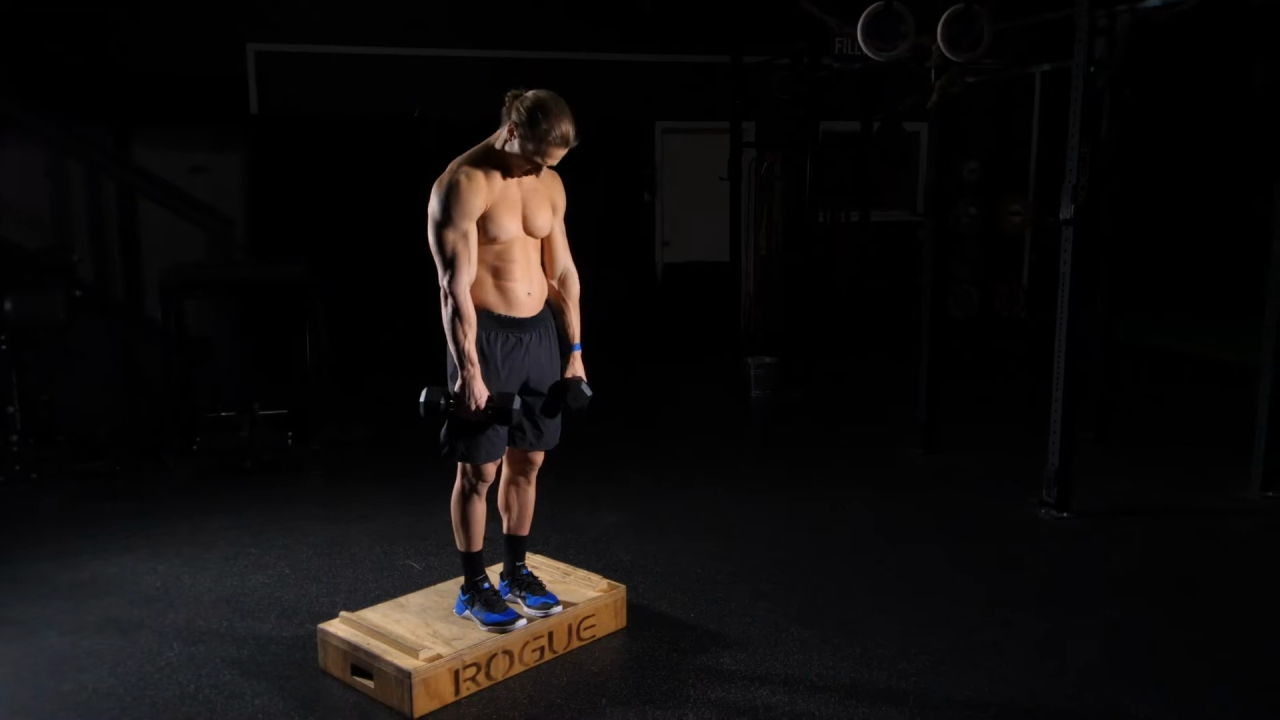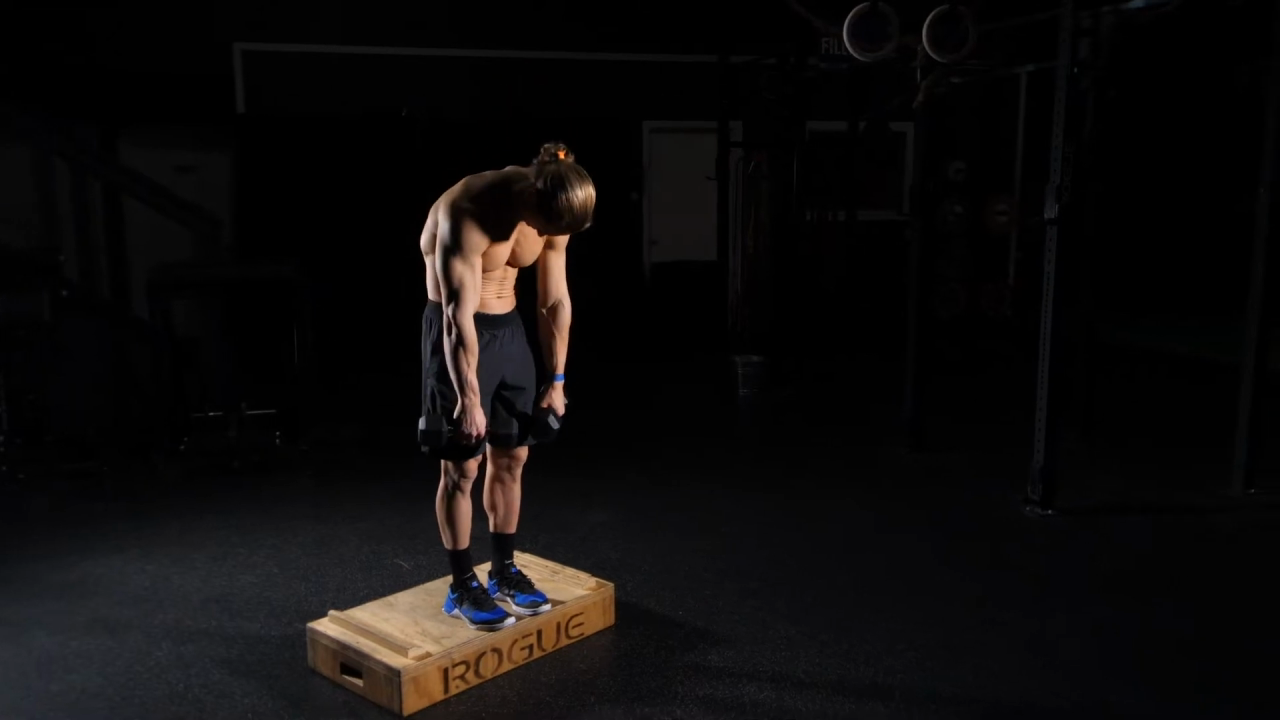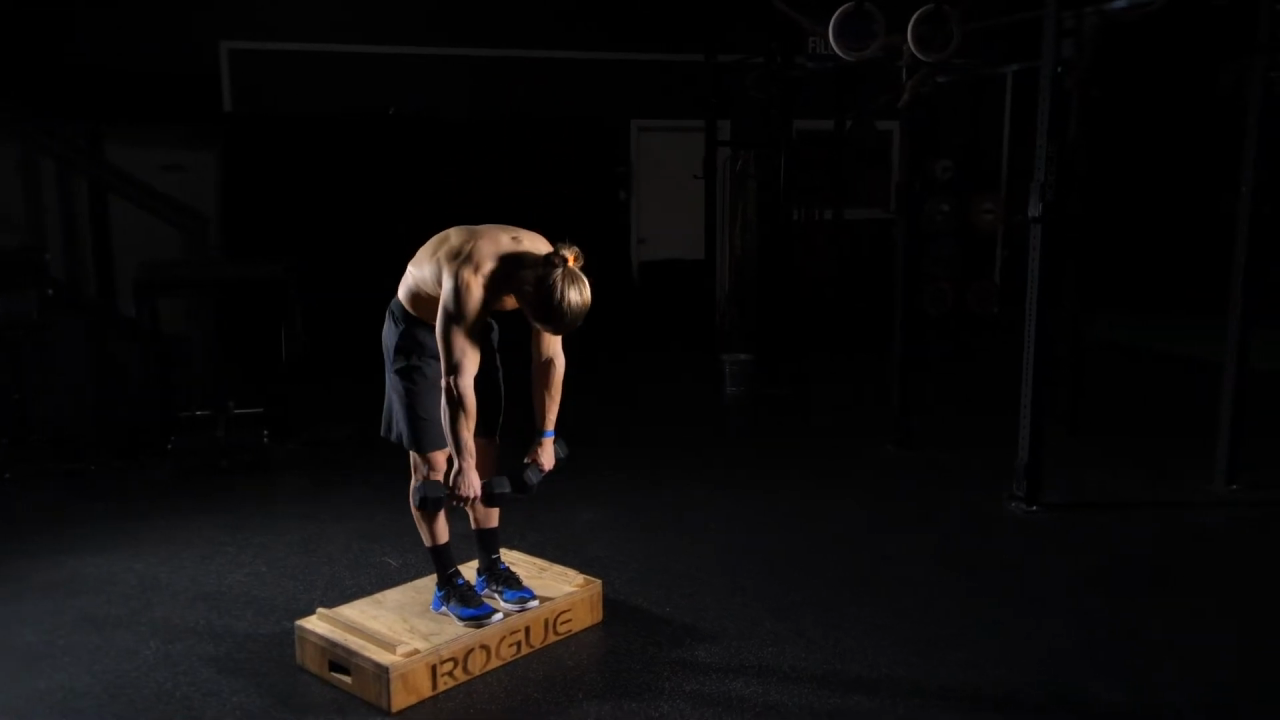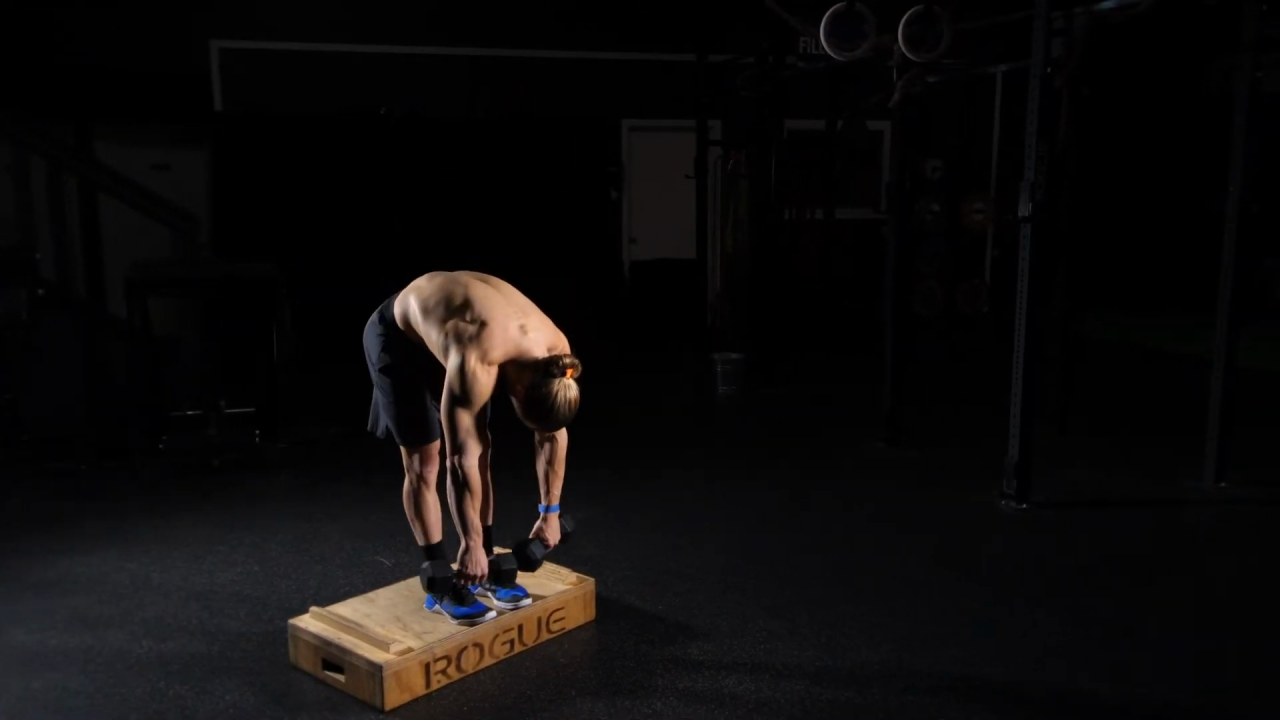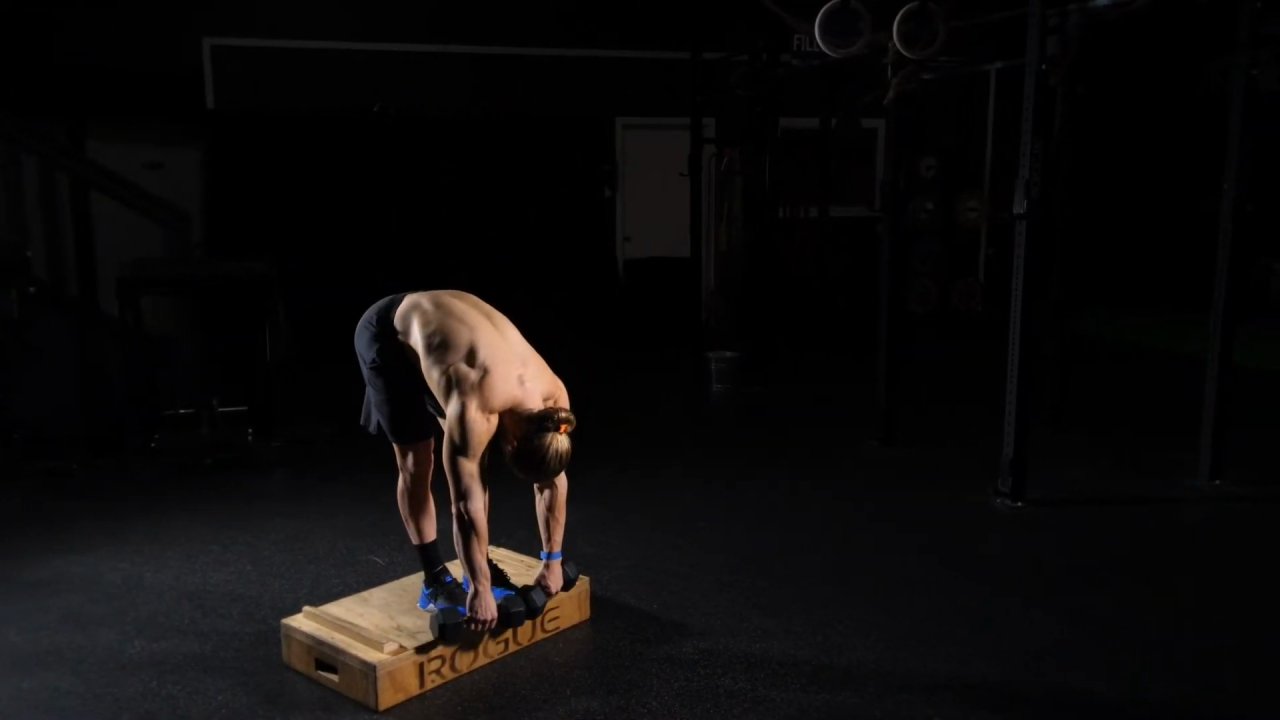
dt=1s
person 1, frame 1
left shoulder: (549, 185)
right shoulder: (462, 185)
left elbow: (562, 272)
right elbow: (455, 288)
left wrist: (574, 350)
right wrist: (469, 370)
left hip: (538, 333)
right hip: (486, 336)
left knee: (527, 461)
right knee: (479, 469)
left ankle: (515, 573)
right ankle: (474, 587)
person 1, frame 2
left shoulder: (550, 217)
right shoulder: (468, 213)
left elbow: (555, 302)
right elbow: (458, 316)
left wrist: (556, 381)
right wrist: (468, 398)
left hip: (507, 328)
right hip: (458, 332)
left knee: (512, 457)
right knee: (461, 465)
left ankle: (504, 572)
right ankle: (463, 586)
person 1, frame 3
left shoulder: (552, 274)
right shoulder: (472, 280)
left elbow: (550, 359)
right elbow: (458, 380)
left wrist: (545, 437)
right wrist: (462, 464)
left hip: (474, 327)
right hip: (416, 331)
left knee: (486, 455)
right knee: (433, 461)
left ankle: (491, 569)
right ankle: (448, 585)
person 1, frame 4
left shoulder: (556, 349)
right shoulder: (476, 360)
left elbow: (553, 436)
right elbow: (460, 460)
left wrist: (550, 512)
right wrist: (471, 543)
left hip: (447, 329)
right hip: (397, 336)
left knee: (482, 449)
right knee: (424, 461)
left ankle: (486, 566)
person 1, frame 5
left shoulder: (553, 394)
right shoulder: (476, 407)
left elbow: (552, 481)
right elbow: (466, 504)
left wrist: (552, 560)
right wrist: (480, 589)
left hip: (442, 320)
right hip: (387, 335)
left knee: (471, 457)
right knee: (417, 461)
left ankle: (479, 566)
right ankle: (435, 582)
